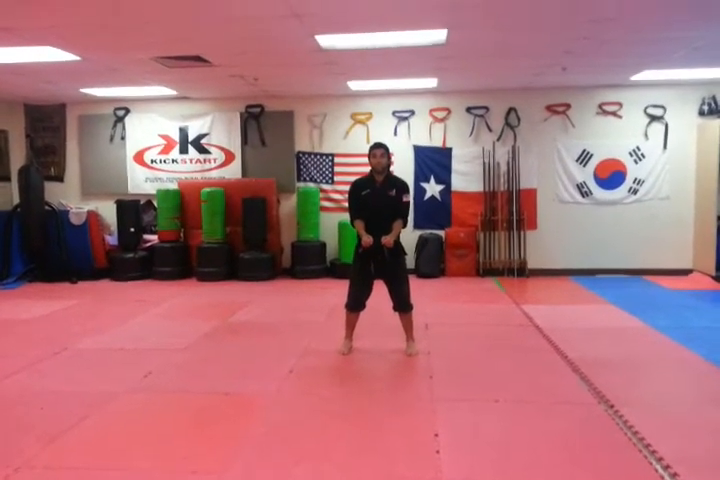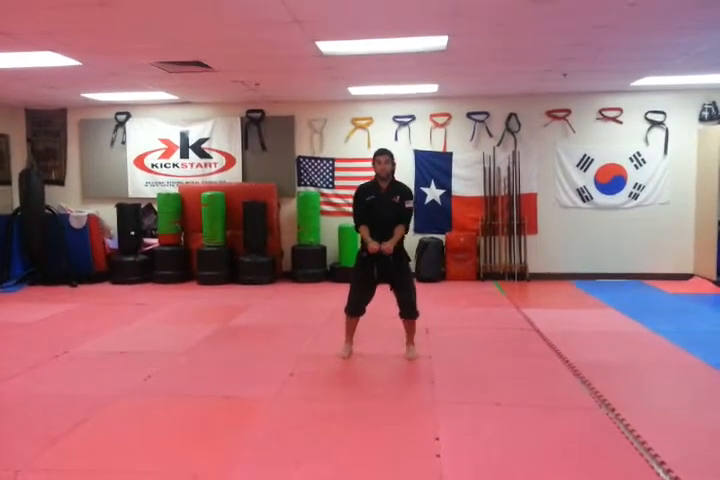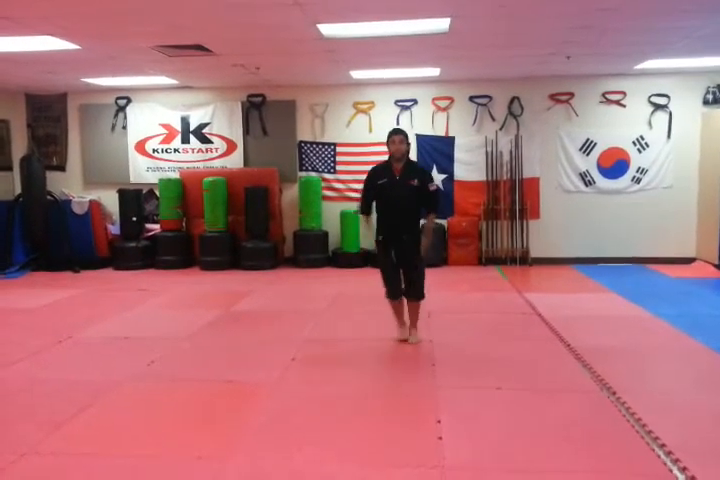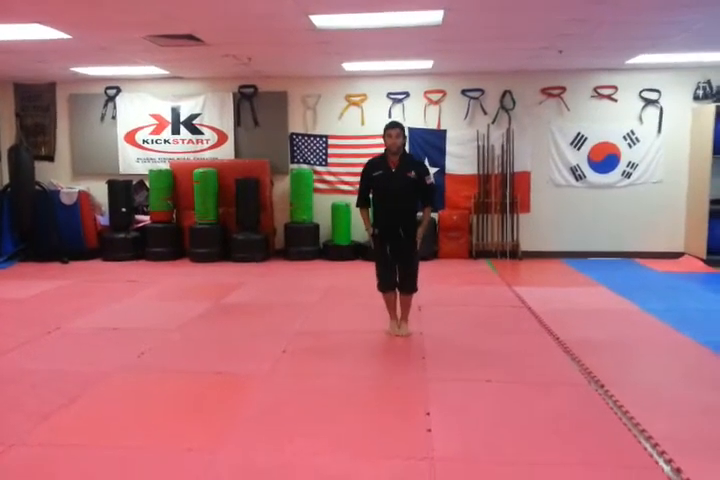
dt=0.3s
person 1, frame 1
left shoulder: (400, 185)
right shoulder: (358, 186)
left elbow: (401, 216)
right elbow: (355, 216)
left wrist: (393, 235)
right wrist: (363, 235)
left hip: (391, 247)
right hip: (366, 247)
left knee: (402, 297)
right knee: (355, 296)
left ankle: (410, 340)
right ankle: (348, 339)
person 1, frame 2
left shoulder: (404, 191)
right shoulder: (363, 191)
left elbow: (404, 222)
right elbow: (360, 222)
left wrist: (392, 242)
right wrist: (369, 241)
left hip: (395, 253)
right hip: (369, 253)
left knee: (408, 302)
right knee: (355, 301)
left ankle: (410, 344)
right ankle: (348, 343)
person 1, frame 3
left shoulder: (420, 173)
right shoulder: (376, 173)
left elbow: (432, 206)
right elbow: (365, 205)
left wrist: (426, 235)
right wrist: (371, 233)
left hip: (411, 238)
right hip: (386, 238)
left knee: (415, 285)
right knee: (392, 286)
left ankle: (413, 328)
right ankle: (401, 325)
person 1, frame 4
left shoulder: (417, 166)
right shoulder: (372, 166)
left elbow: (428, 200)
right elbow: (363, 200)
left wrist: (422, 228)
right wrist: (369, 228)
left hip: (408, 231)
right hip: (382, 232)
left knee: (408, 278)
right knee: (386, 279)
left ankle: (404, 320)
right ankle: (393, 319)
